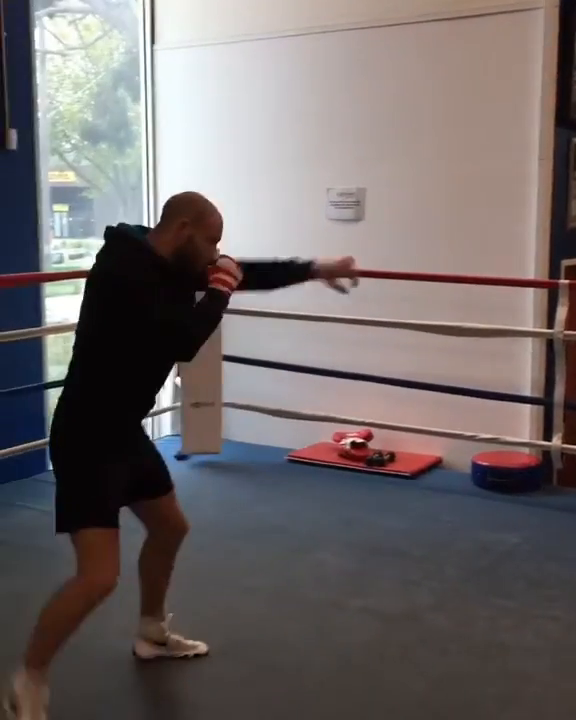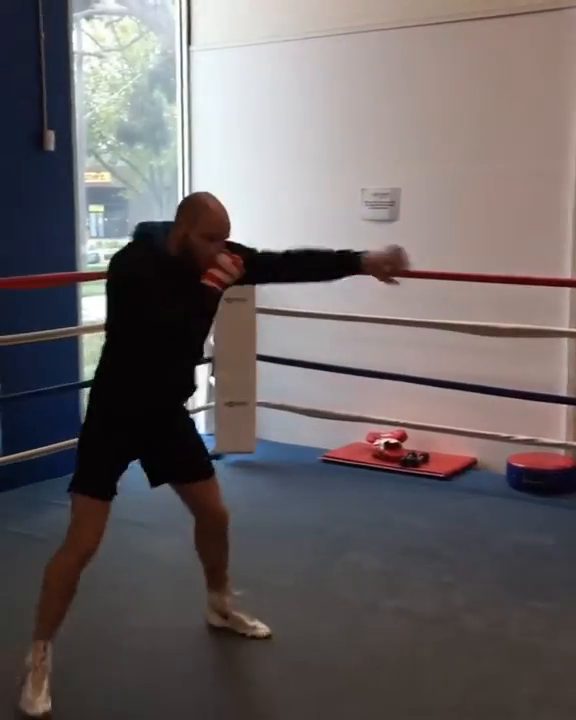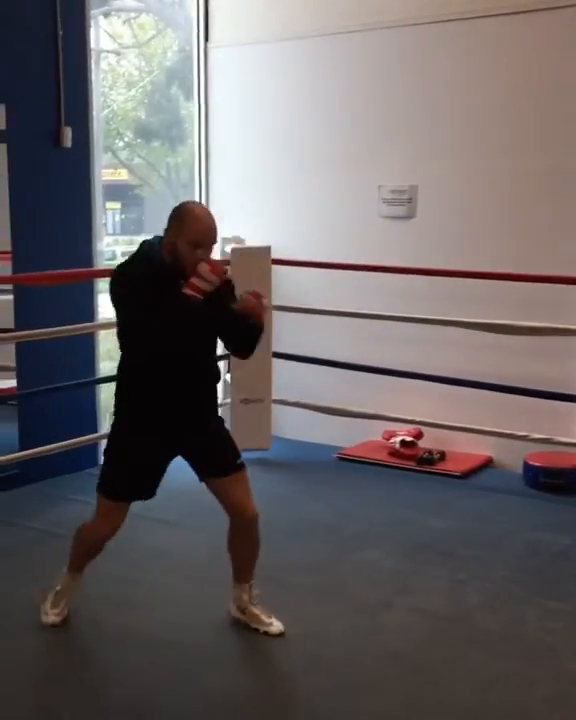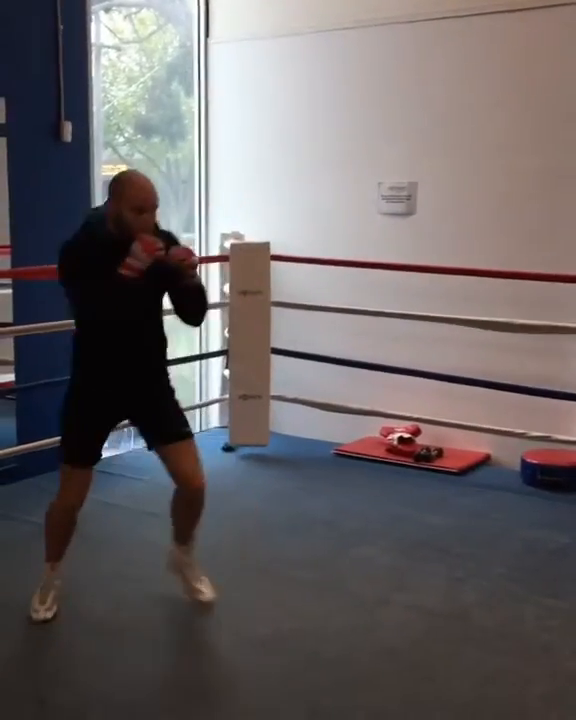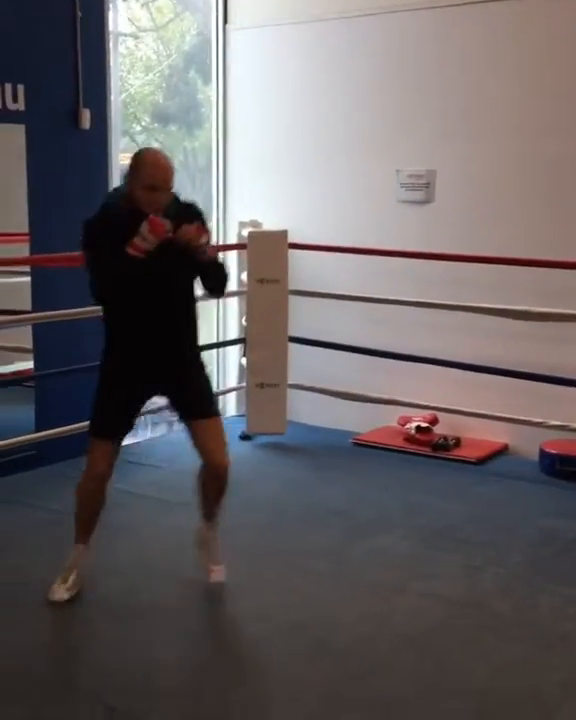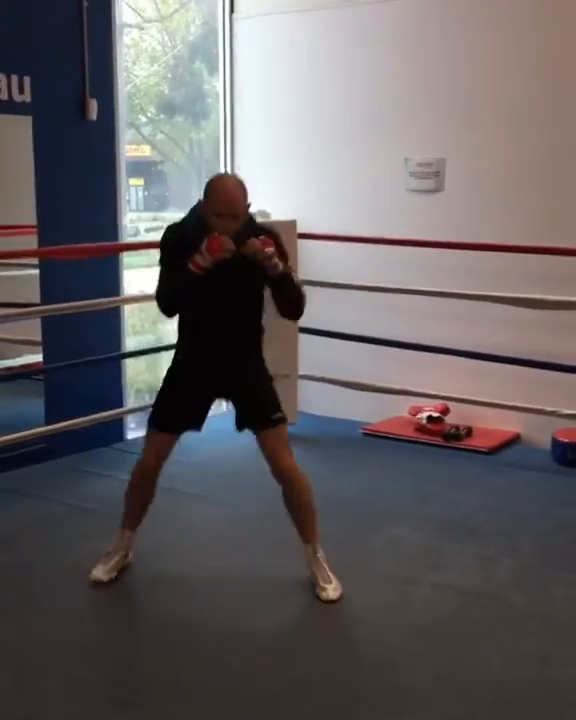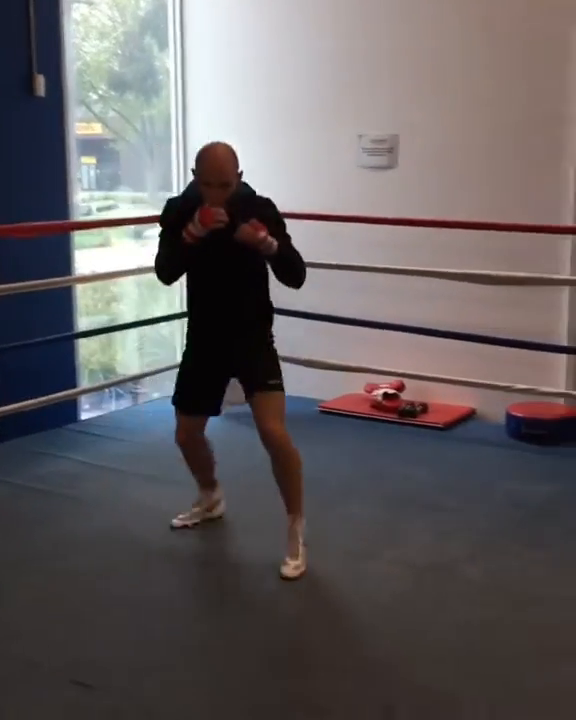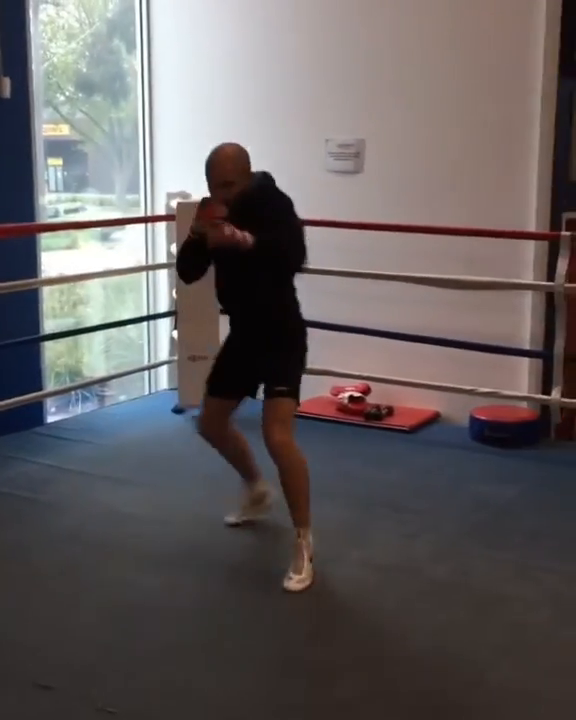
dt=0.3s
person 1, frame 1
left shoulder: (168, 265)
right shoulder: (128, 269)
left elbow: (235, 275)
right elbow: (183, 342)
left wrist: (314, 269)
right wrist: (217, 292)
left hip: (121, 427)
right hip: (86, 433)
left knee: (170, 527)
right knee: (97, 577)
left ankle: (151, 631)
person 1, frame 2
left shoulder: (213, 259)
right shoulder: (133, 266)
left elbow: (289, 265)
right elbow: (154, 337)
left wrist: (364, 262)
right wrist: (207, 288)
left hip: (169, 412)
right hip: (113, 414)
left knee: (214, 516)
right knee: (82, 542)
left ankle: (220, 606)
right ankle: (39, 659)
person 1, frame 3
left shoulder: (215, 276)
right shoulder: (130, 278)
left elbow: (241, 348)
right elbow: (141, 347)
left wrist: (249, 318)
right wrist: (185, 301)
left hip: (200, 415)
right hip: (141, 418)
left knee: (245, 514)
right knee: (103, 525)
left ankle: (244, 599)
right ankle: (66, 586)
person 1, frame 4
left shoulder: (162, 245)
right shoulder: (79, 251)
left elbow: (193, 315)
right elbow: (90, 317)
left wrist: (188, 279)
right wrist: (124, 276)
left hip: (151, 381)
right hip: (94, 386)
left knee: (192, 482)
right knee: (70, 498)
left ankle: (182, 557)
right ankle: (50, 578)
person 1, frame 5
left shoulder: (185, 217)
right shoulder: (101, 225)
left elbow: (216, 287)
right elbow: (104, 294)
left wrist: (204, 253)
right wrist: (133, 252)
left hip: (179, 357)
right hip: (123, 360)
left knee: (217, 461)
right knee: (98, 468)
left ankle: (208, 533)
right ankle: (78, 559)
person 1, frame 6
left shoulder: (263, 239)
right shoulder: (178, 237)
left elbow: (293, 310)
right elbow: (167, 304)
left wrist: (276, 269)
right wrist: (195, 268)
left hip: (244, 365)
right hip: (190, 363)
left knee: (284, 466)
right knee: (149, 462)
left ankle: (315, 559)
right ankle: (122, 547)
person 1, frame 7
left shoulder: (260, 210)
right shoulder: (180, 209)
left elbow: (296, 276)
right elbow: (166, 273)
left wrist: (270, 246)
right wrist: (187, 238)
left hip: (252, 335)
right hip: (203, 337)
left knee: (274, 433)
right knee: (187, 435)
left ankle: (296, 533)
right ankle: (210, 497)
person 1, frame 8
left shoulder: (273, 205)
right shoulder: (214, 212)
left elbow: (295, 255)
right elbow: (187, 273)
left wrist: (245, 241)
right wrist: (198, 237)
left hip: (281, 335)
right hip: (242, 332)
left knee: (279, 438)
right knee: (212, 423)
left ankle: (303, 544)
right ankle: (256, 490)
